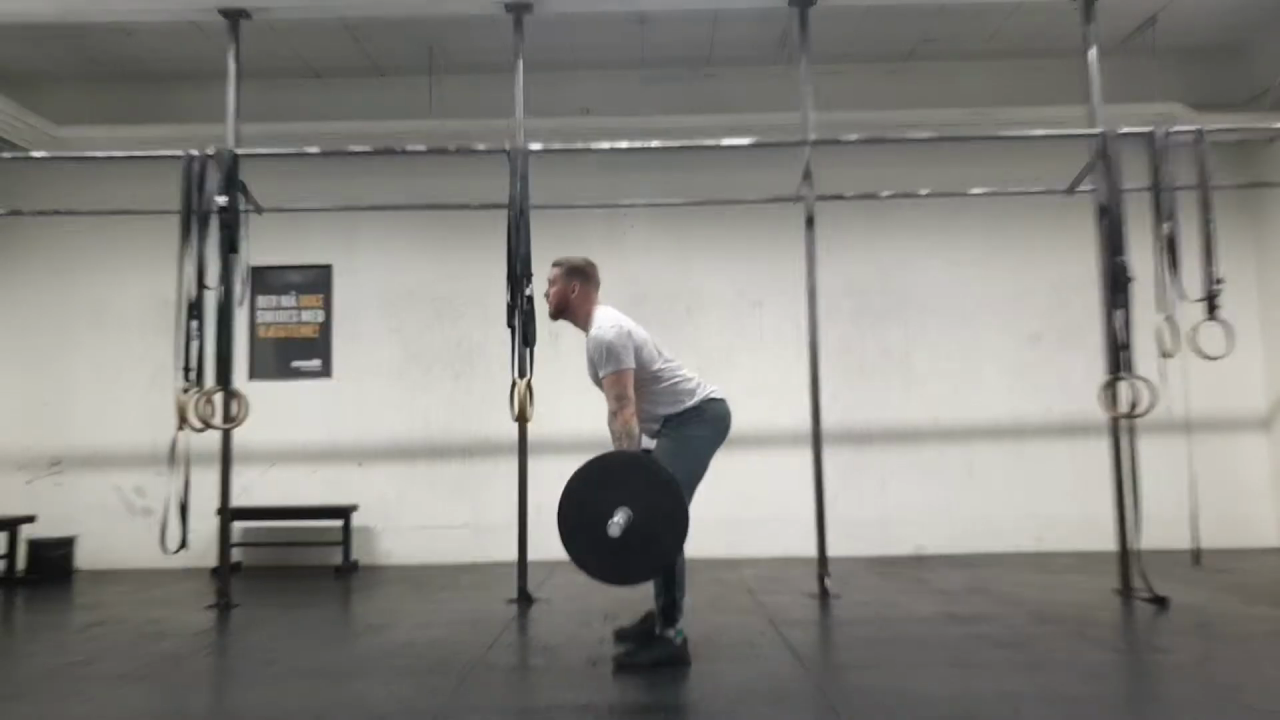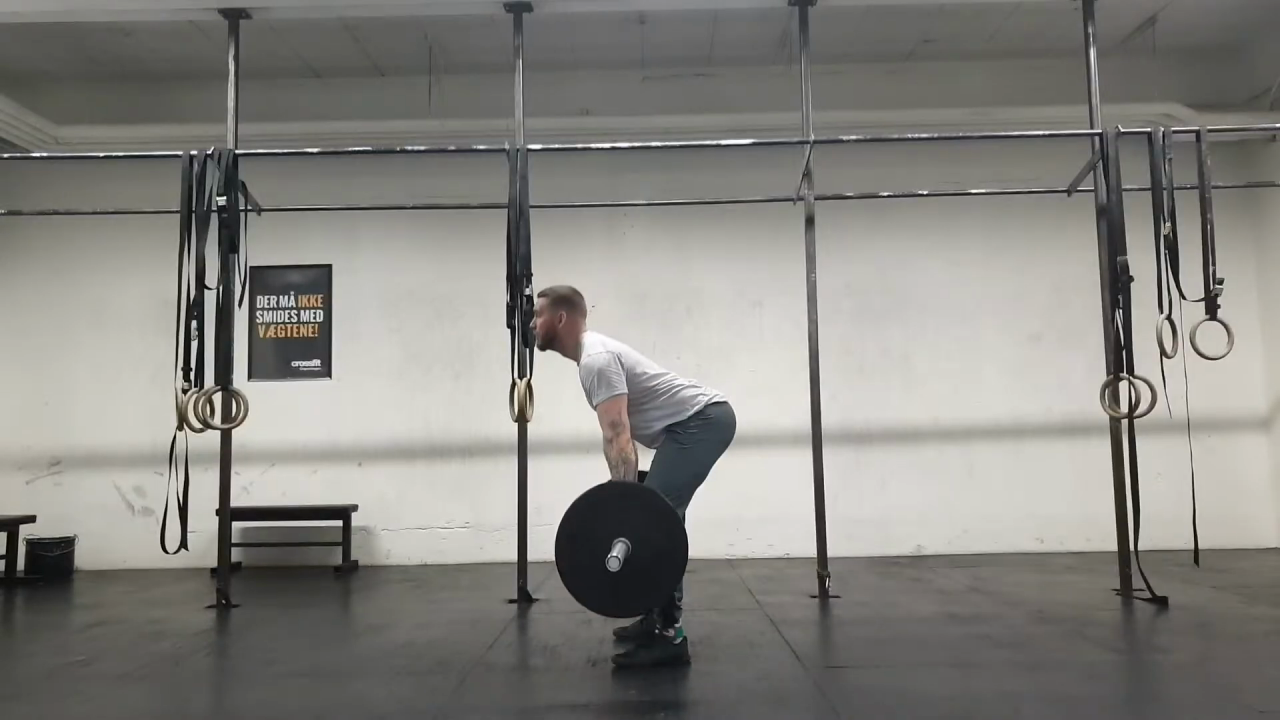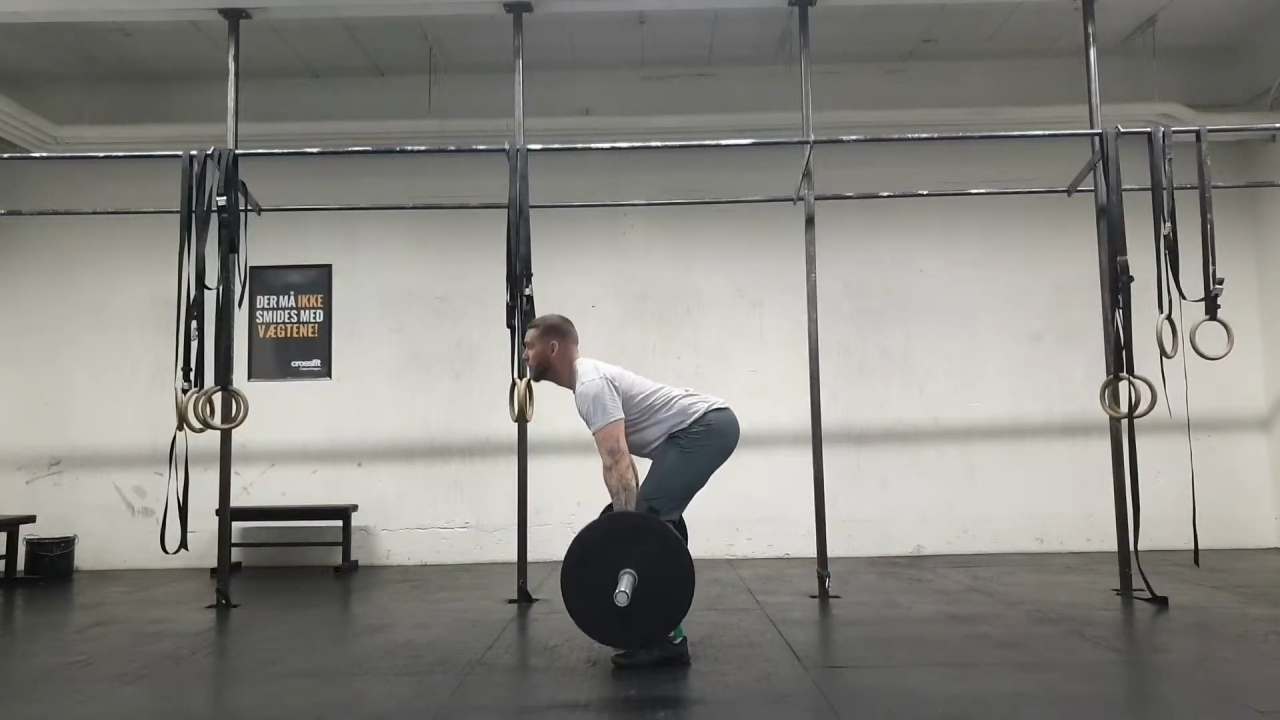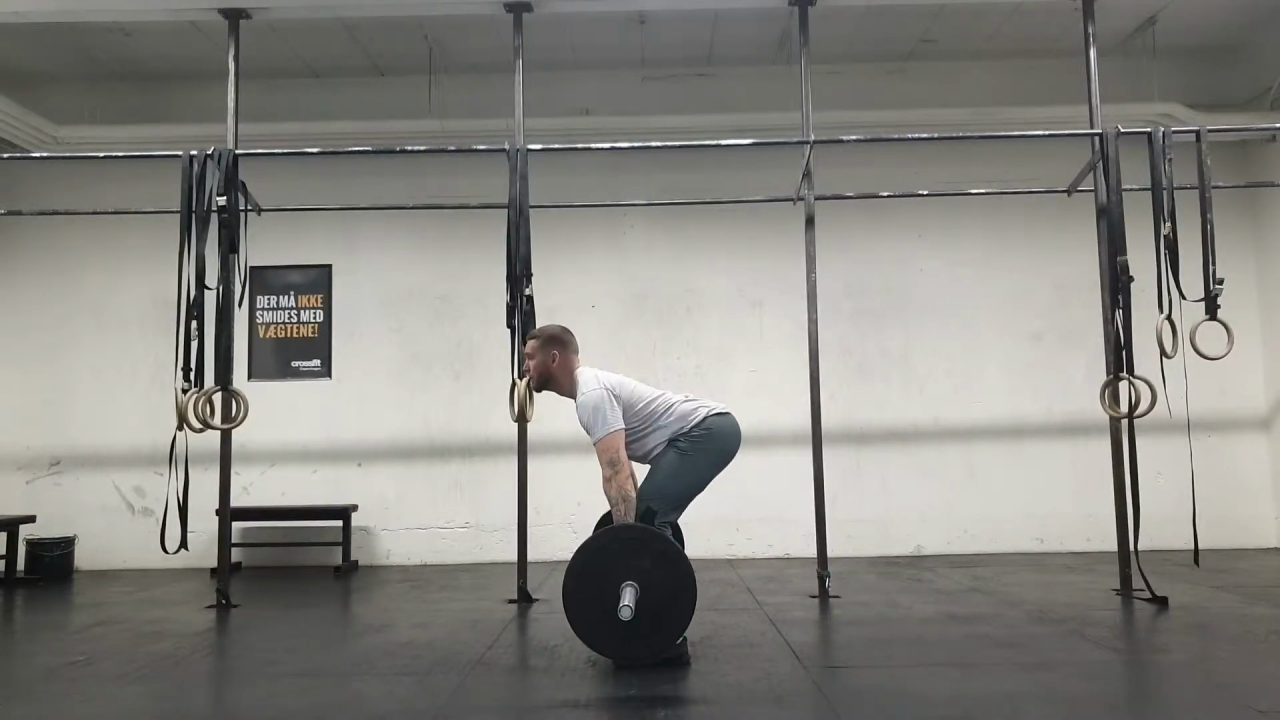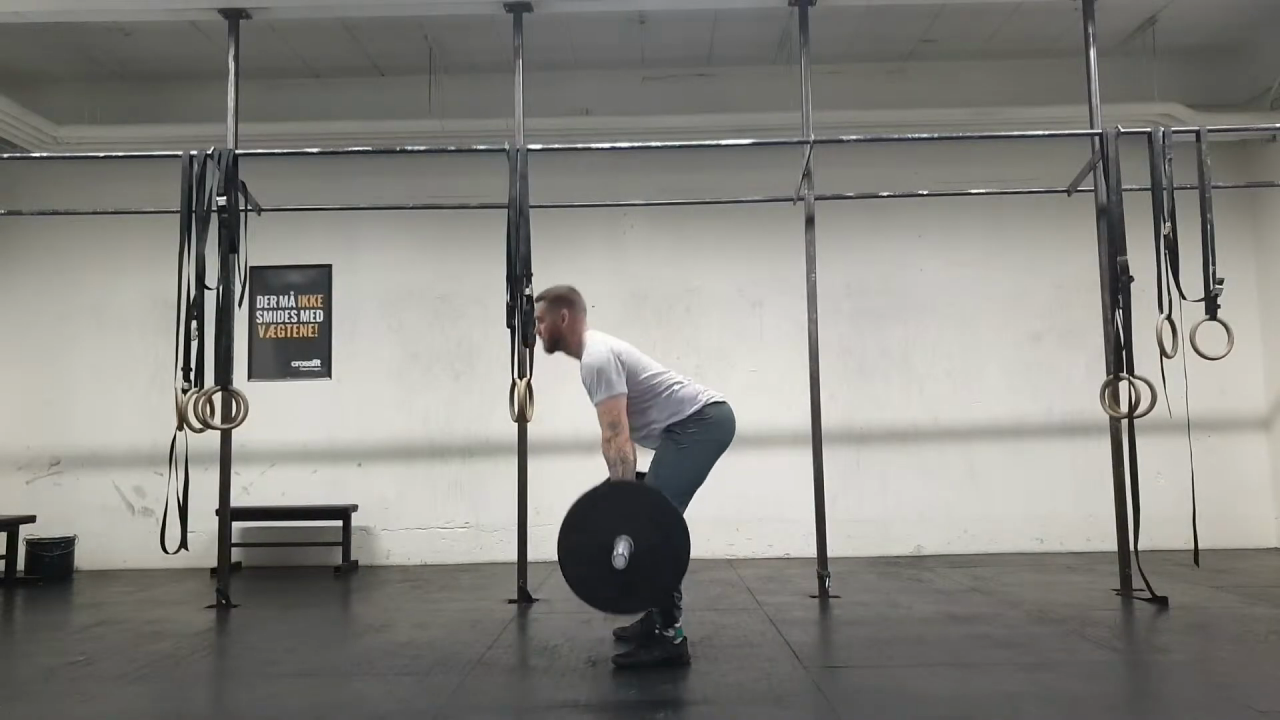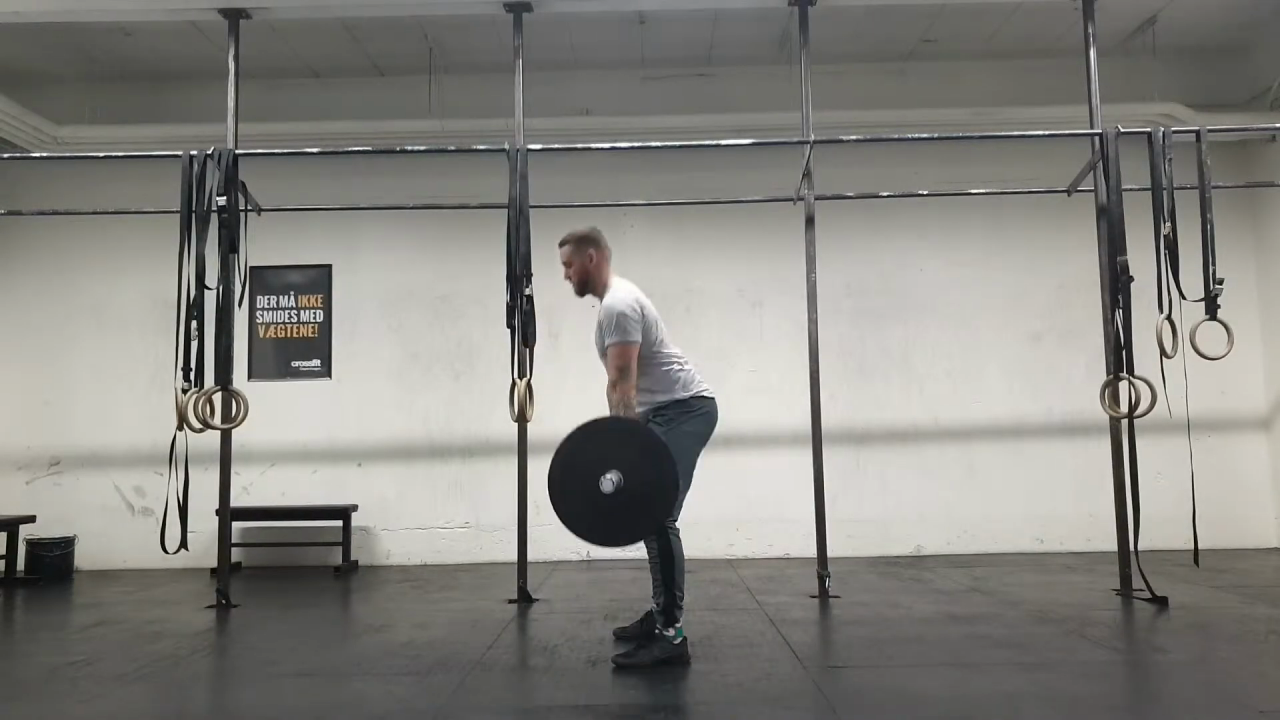
dt=0.3s
person 1, frame 1
left shoulder: (605, 334)
right shoulder: (603, 327)
left elbow: (623, 410)
right elbow: (626, 408)
left hip: (696, 416)
right hip: (692, 416)
left ankle: (670, 636)
right ankle: (664, 615)
person 1, frame 2
left shoulder: (596, 360)
right shoulder: (595, 352)
left elbow: (617, 436)
right elbow: (622, 433)
left hip: (700, 420)
right hip: (700, 420)
left ankle: (669, 635)
right ankle: (661, 616)
person 1, frame 3
left shoulder: (591, 385)
right shoulder: (590, 378)
left elbow: (616, 462)
right elbow: (622, 459)
right wrist: (632, 516)
left hip: (706, 426)
right hip: (709, 424)
left knee: (650, 520)
right knee: (651, 516)
left ankle: (668, 637)
person 1, frame 4
left shoulder: (591, 394)
right shoulder: (593, 386)
left elbow: (616, 473)
right elbow: (622, 468)
left hip: (706, 431)
right hip: (711, 430)
right knee: (649, 518)
person 1, frame 5
left shoulder: (597, 358)
right shoulder: (598, 352)
left elbow: (617, 437)
right elbow: (620, 433)
left hip: (701, 421)
right hip: (697, 420)
left ankle: (670, 636)
right ankle: (661, 617)
person 1, frame 6
left shoulder: (618, 304)
right shoulder: (619, 299)
left elbow: (622, 384)
right elbow: (626, 382)
left hip: (681, 410)
right hip: (678, 409)
left ankle: (670, 634)
right ankle: (661, 614)
